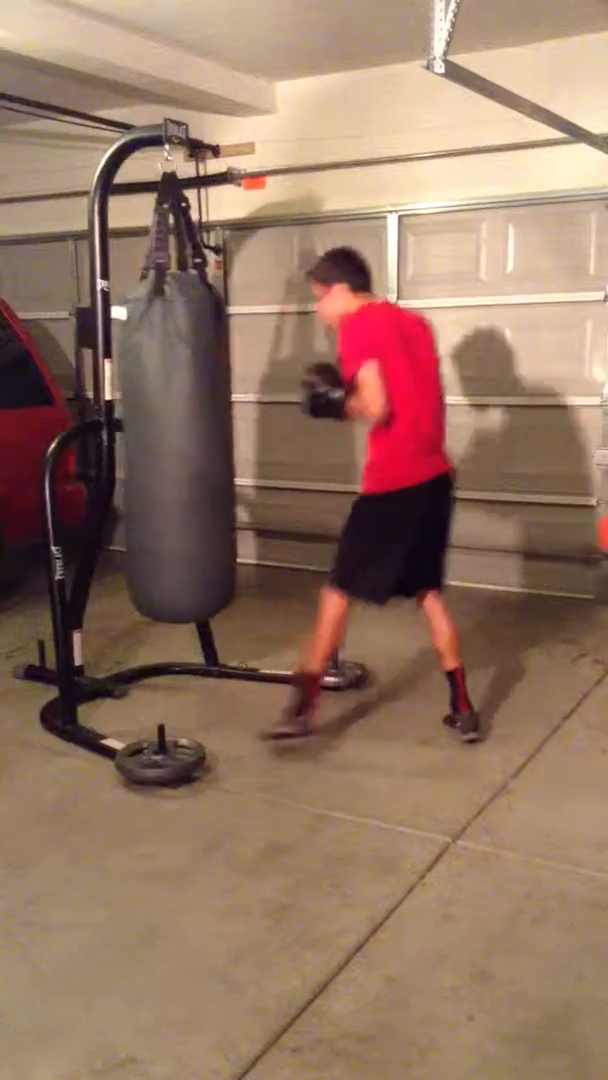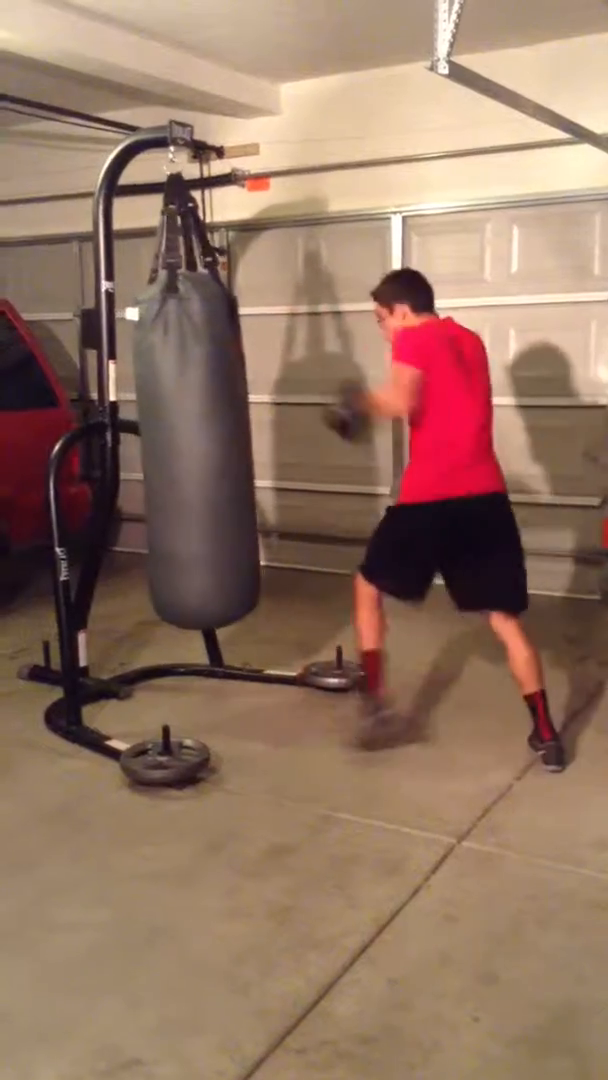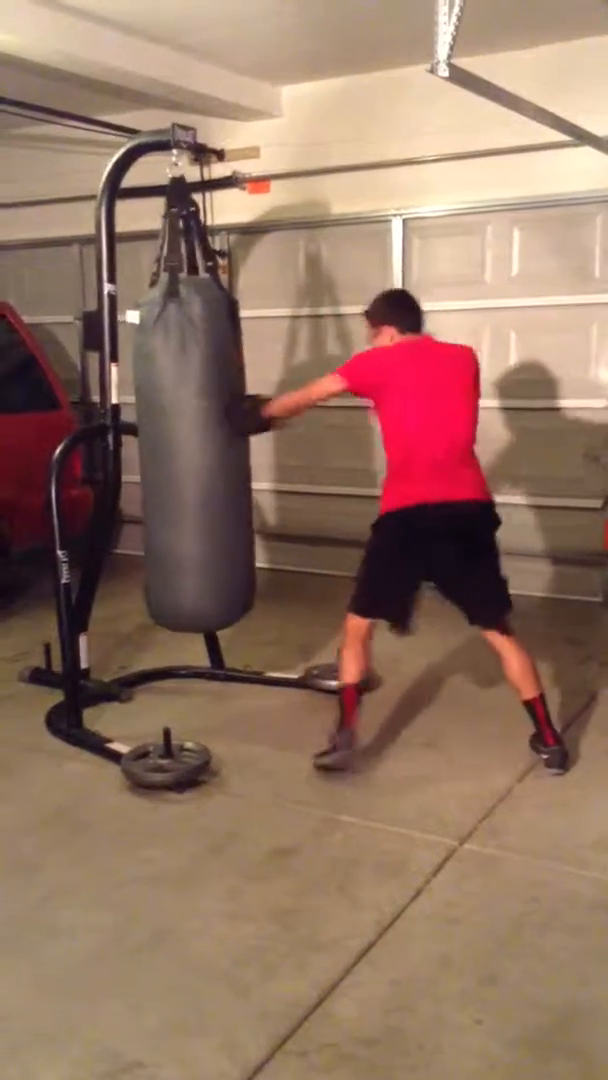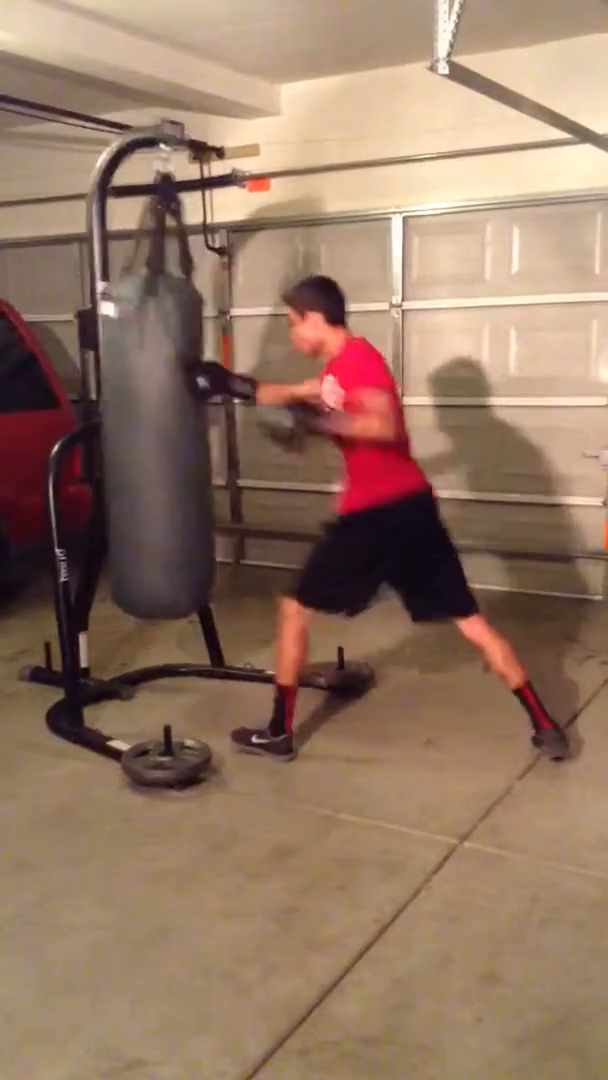
dt=0.3s
person 1, frame 1
left shoulder: (358, 325)
right shoulder: (414, 322)
left elbow: (376, 408)
left wrist: (336, 401)
left hip: (393, 486)
right hip: (435, 476)
left knee: (338, 596)
right knee: (427, 592)
left ankle: (301, 710)
right ankle: (463, 711)
person 1, frame 2
left shoulder: (413, 338)
right shoulder: (471, 341)
left elbow: (398, 402)
left wrist: (361, 404)
left hip: (428, 499)
right hip: (486, 494)
left knee: (369, 586)
right knee: (504, 618)
left ankle: (375, 702)
right ankle: (547, 737)
person 1, frame 3
left shoulder: (377, 361)
right shoulder: (465, 358)
left elbow: (303, 399)
left wrist: (255, 413)
left hip: (406, 513)
right hip: (469, 508)
left knee: (358, 623)
right knee: (498, 631)
left ankle: (344, 738)
right ankle: (549, 740)
person 1, frame 4
left shoulder: (354, 359)
right shoulder: (348, 360)
left elbow: (384, 427)
right elbow: (297, 394)
left wrist: (328, 423)
right wrist: (237, 385)
left hip: (372, 511)
right hip: (413, 504)
left knee: (294, 611)
right knee: (468, 621)
left ankle: (279, 732)
right ankle: (545, 726)
